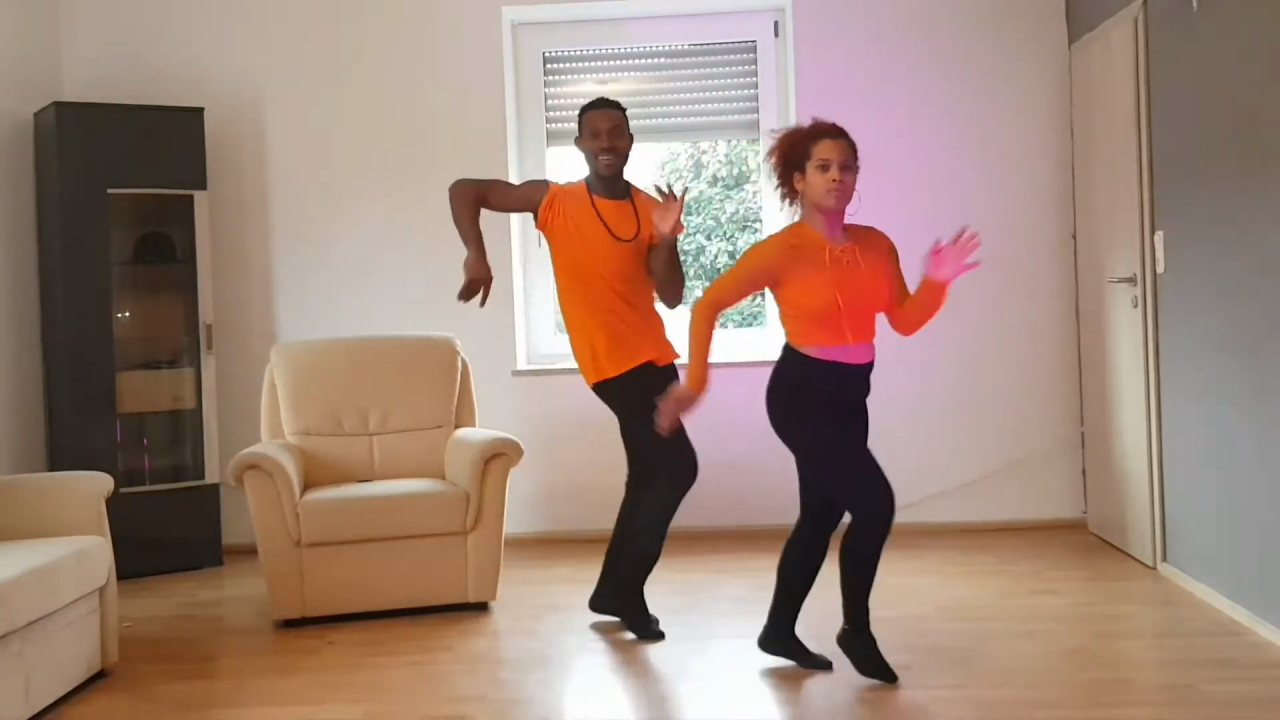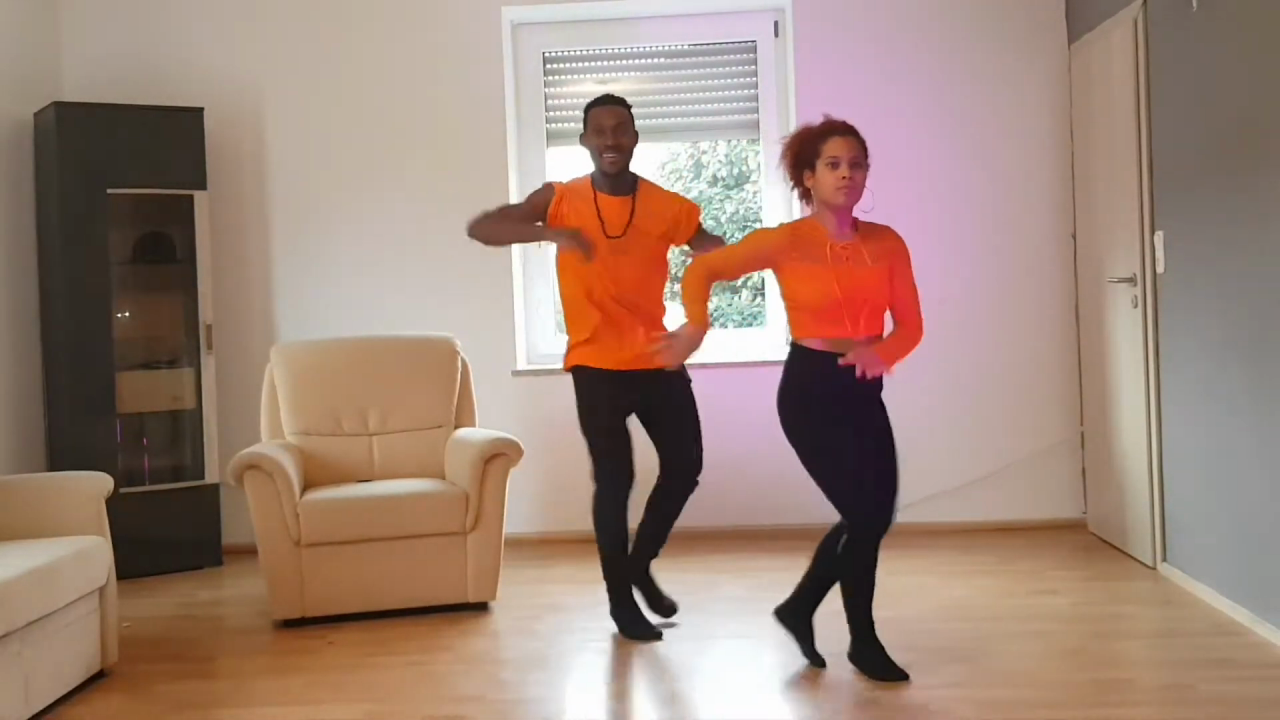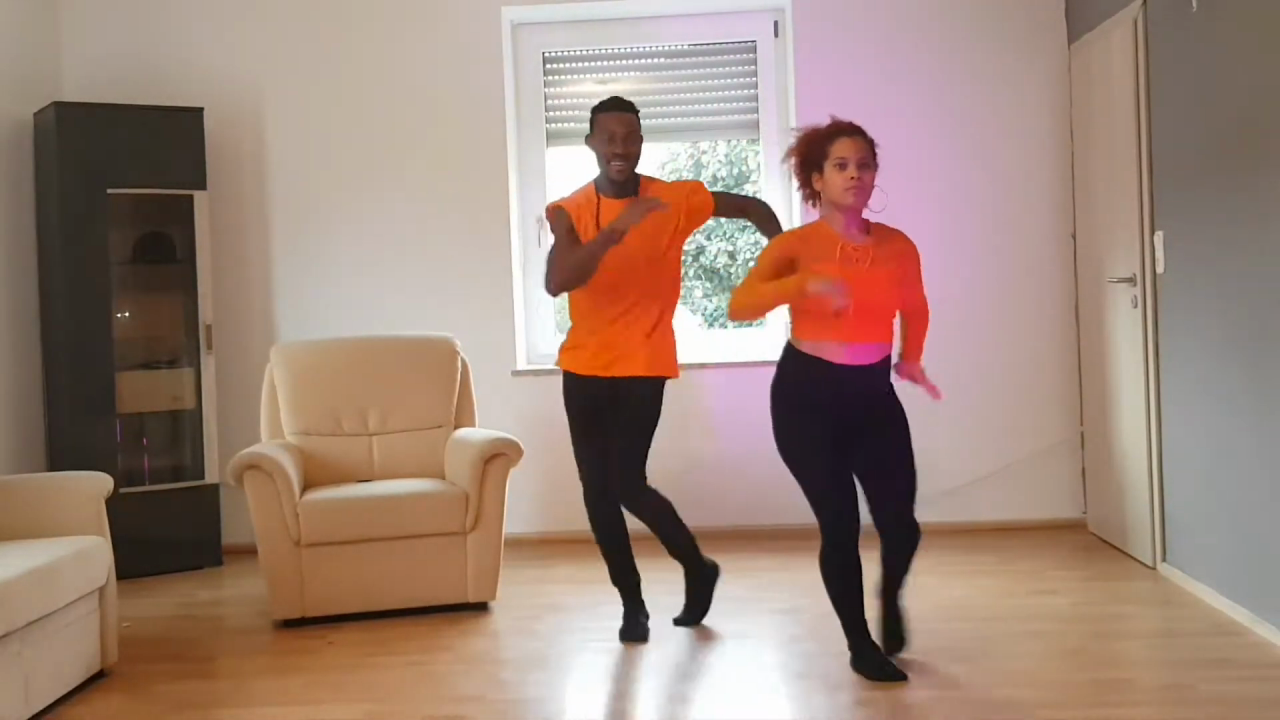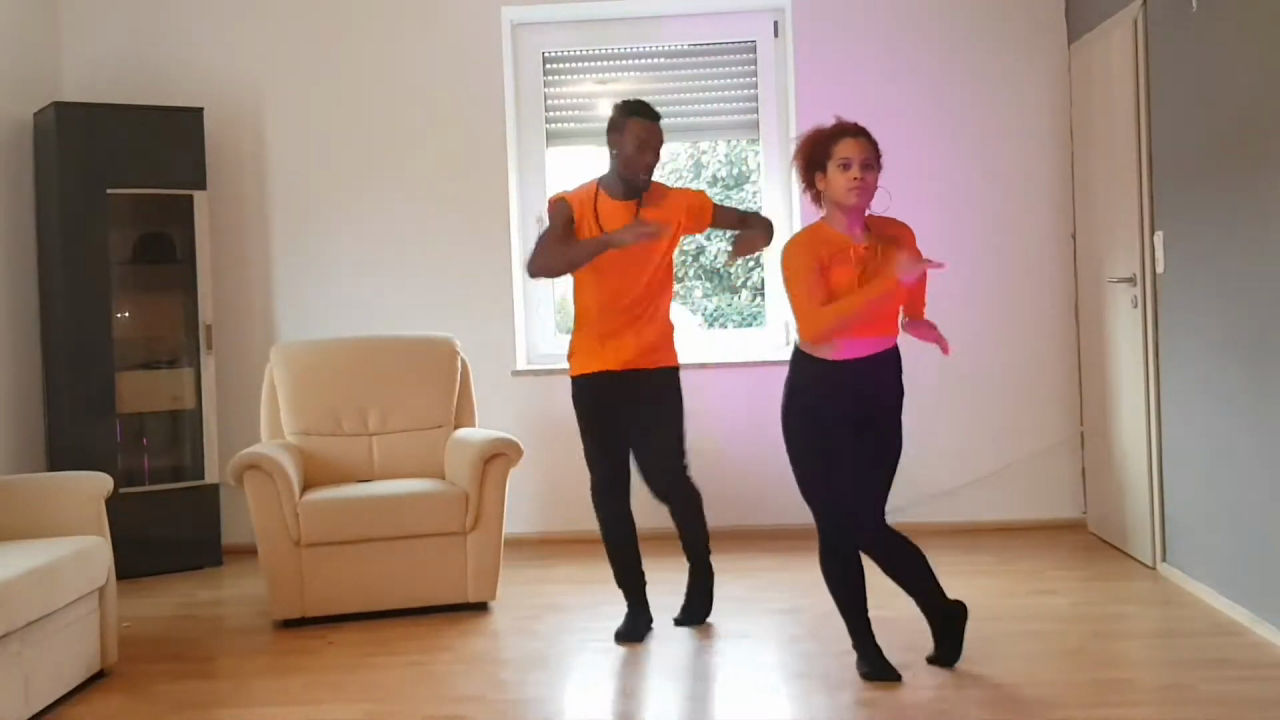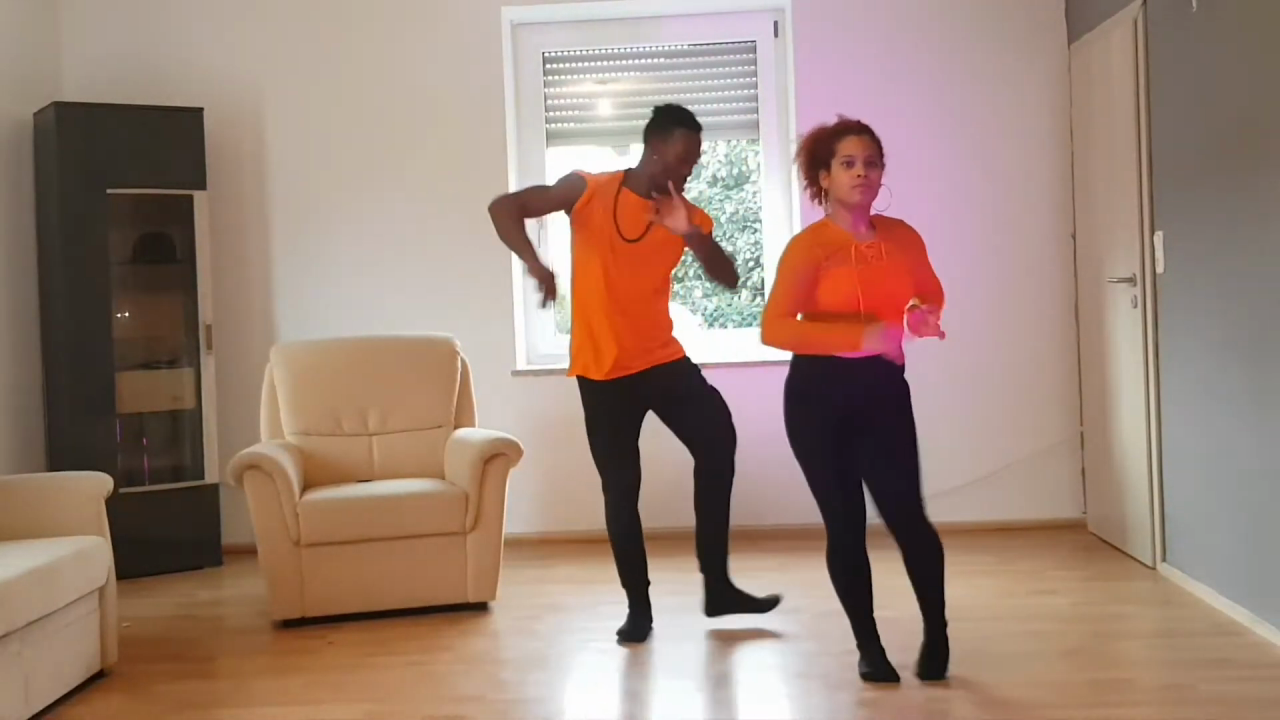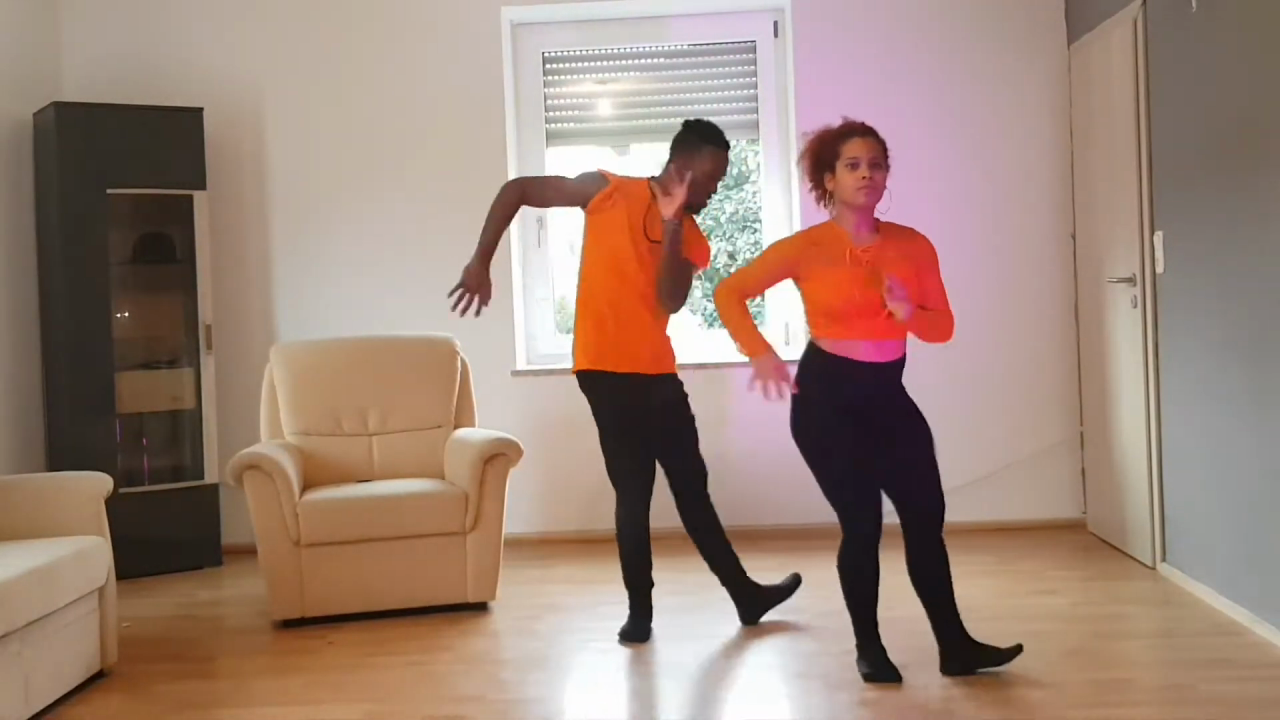
dt=0.1s
person 1, frame 1
left shoulder: (877, 244)
right shoulder: (784, 252)
left elbow: (907, 321)
right elbow: (707, 307)
left wrist: (939, 280)
right wrist: (693, 382)
left hip: (850, 395)
right hip: (802, 395)
left knee: (820, 520)
right knee: (875, 504)
left ankle: (778, 629)
right ankle: (854, 631)
person 1, frame 2
left shoulder: (888, 243)
right shoulder: (786, 240)
left elbow: (910, 325)
right elbow: (700, 272)
left wrist: (881, 352)
right wrist: (696, 323)
left hip: (864, 394)
right hip: (811, 390)
left knee: (871, 515)
right knee: (870, 509)
left ankle: (799, 609)
right ankle: (863, 638)
person 1, frame 3
left shoulder: (897, 247)
right shoulder: (797, 244)
left elbow: (916, 310)
right elbow: (741, 307)
left wrist: (911, 357)
right wrist: (801, 288)
left hip: (872, 395)
right hip: (806, 396)
left knee: (901, 525)
right knee: (841, 526)
left ankle: (890, 609)
right ankle: (859, 643)
person 1, frame 4
left shoulder: (896, 235)
right shoulder: (804, 248)
right elbow: (816, 326)
left wrist: (917, 319)
right wrist: (889, 281)
left hip: (879, 389)
right hip: (816, 397)
left knee: (863, 527)
right knee: (838, 529)
left ankle: (942, 612)
right ankle: (866, 647)
person 1, frame 5
left shoulder: (903, 237)
right shoulder: (807, 247)
left elbow: (931, 296)
right elbow: (777, 330)
left wrist: (925, 315)
right wrist: (865, 333)
left hip: (883, 390)
right hip: (819, 394)
left knee: (906, 515)
right knee: (845, 524)
left ankle: (936, 630)
right ankle: (869, 647)
person 1, frame 6
left shoulder: (913, 245)
right shoulder: (805, 247)
left elbow: (940, 327)
right elbow: (729, 293)
left wrist: (909, 314)
right wrist: (760, 352)
left hip: (888, 396)
right hip: (825, 397)
left knee: (926, 518)
right knee: (863, 525)
left ankle: (957, 647)
right ankle: (869, 649)
person 2, frame 1
left shoulder: (654, 210)
right shoulder: (554, 199)
left elbow: (672, 295)
right elbow: (462, 191)
left wrist: (667, 242)
right wrist: (477, 257)
left hip: (655, 359)
right hip: (612, 363)
left knee: (652, 475)
right knee: (677, 467)
left ankle: (614, 588)
right ankle: (624, 595)
person 2, frame 2
left shoulder: (670, 206)
right shoulder: (559, 199)
right elbow: (481, 228)
left wrist: (707, 248)
right wrist: (551, 232)
left hip: (659, 359)
right hip: (597, 363)
left knee: (684, 468)
right knee: (614, 478)
left ankle: (640, 567)
right ankle: (620, 597)
person 2, frame 3
left shoulder: (679, 197)
right shoulder: (568, 211)
left elbow: (753, 207)
right elbow: (557, 282)
left wrist: (780, 240)
right wrist: (618, 229)
left hip: (643, 366)
right hip: (583, 368)
left knee: (626, 483)
right knee: (597, 488)
left ankle: (697, 568)
right ankle: (632, 602)
person 2, frame 4
left shoulder: (679, 204)
right shoulder: (570, 206)
left elbow: (753, 223)
right elbow: (537, 266)
left wrist: (753, 234)
right wrist: (613, 239)
left hip: (651, 362)
right hip: (591, 367)
left knee: (666, 476)
right knee: (608, 487)
left ankle: (700, 573)
right ankle: (635, 602)
person 2, frame 5
left shoulder: (688, 214)
right shoulder: (587, 190)
left elbow: (728, 278)
right elbow: (503, 210)
left wrist: (691, 234)
right wrist: (534, 264)
left hip: (663, 359)
right hip: (602, 366)
left knee: (716, 446)
right knee: (621, 487)
left ankle: (718, 586)
right ankle: (638, 603)
person 2, frame 6
left shoulder: (690, 235)
right shoulder: (607, 189)
left elbow: (671, 303)
right elbow: (514, 190)
left wrist: (670, 227)
right wrist: (481, 264)
left hip: (657, 369)
right hip: (605, 365)
left knee: (689, 480)
right knee: (634, 487)
left ankle: (743, 591)
right ankle: (639, 605)
